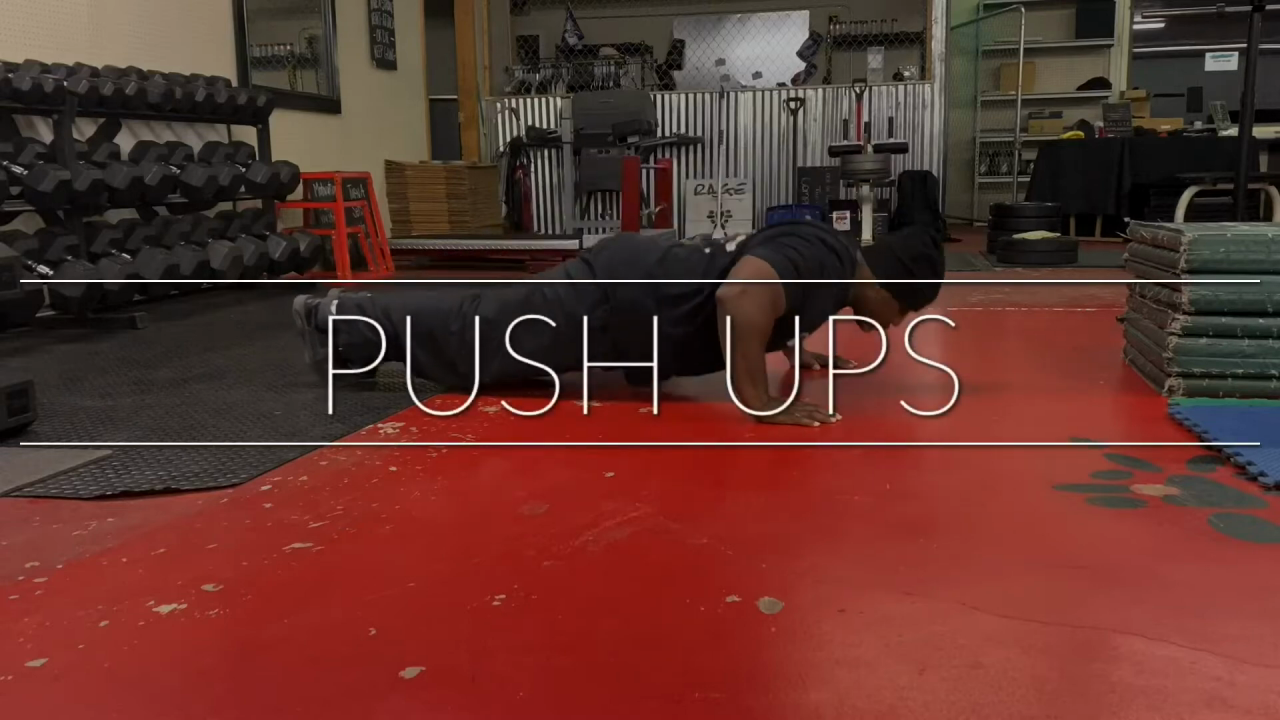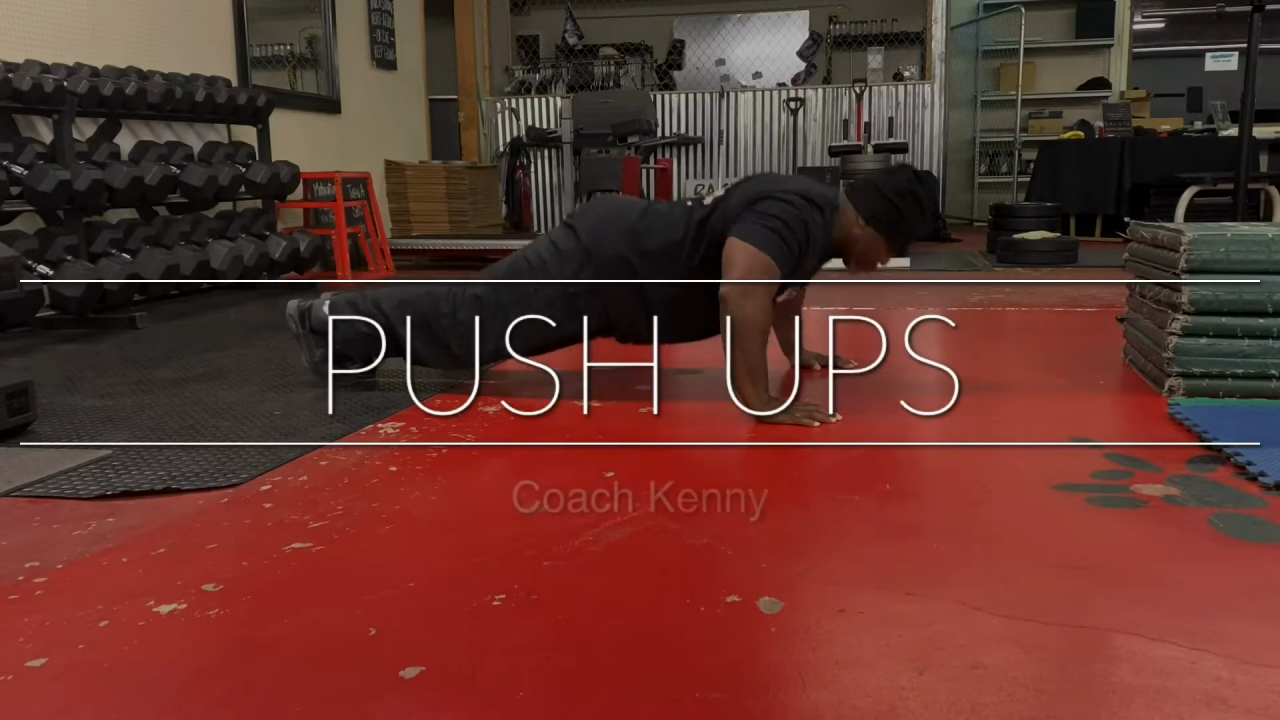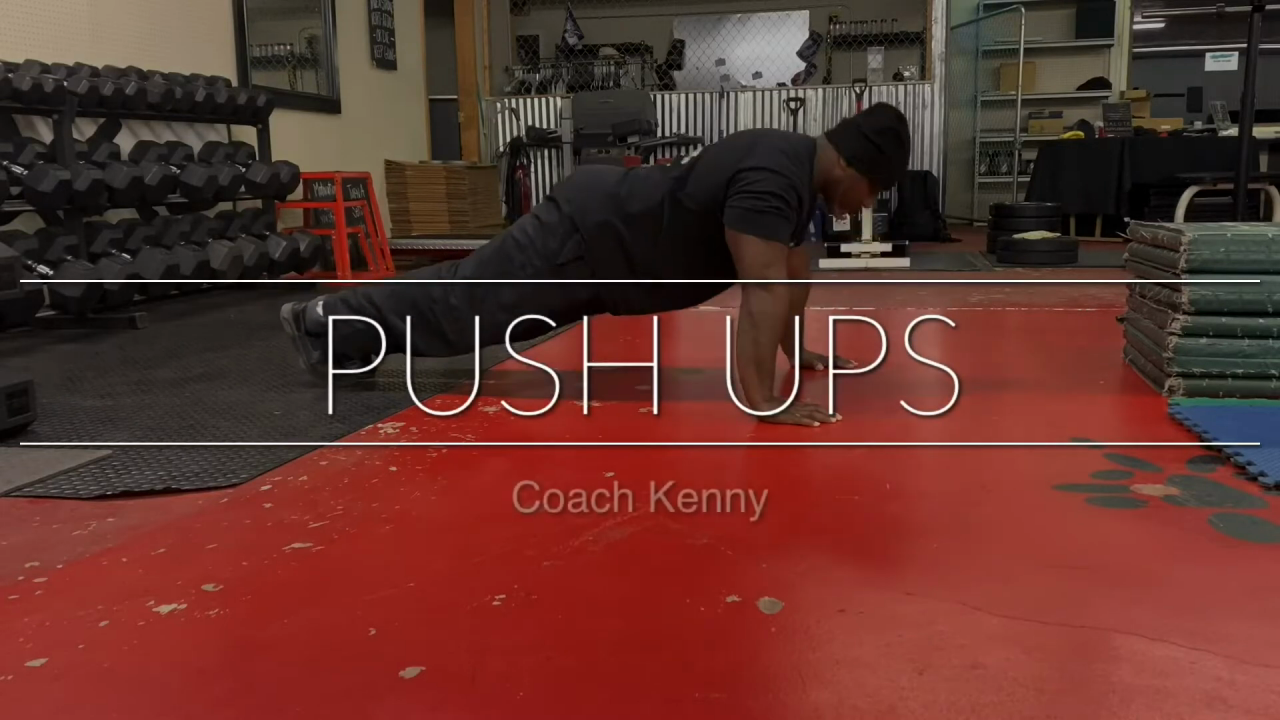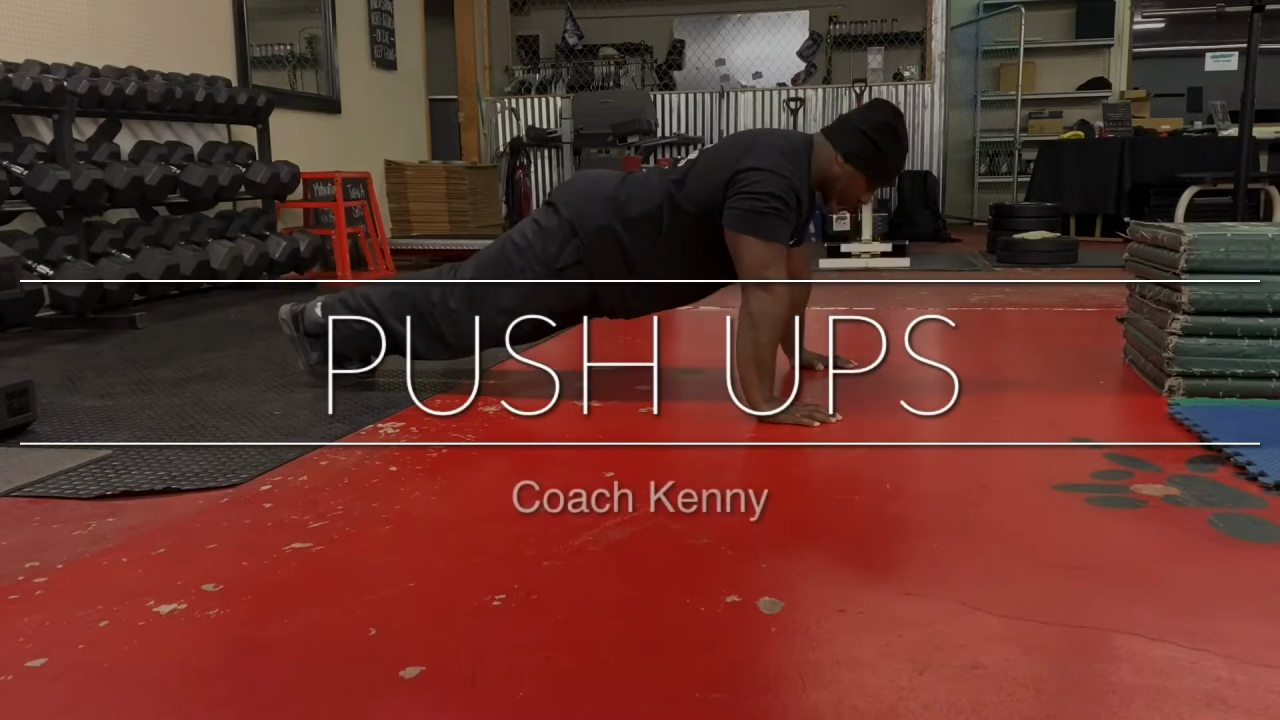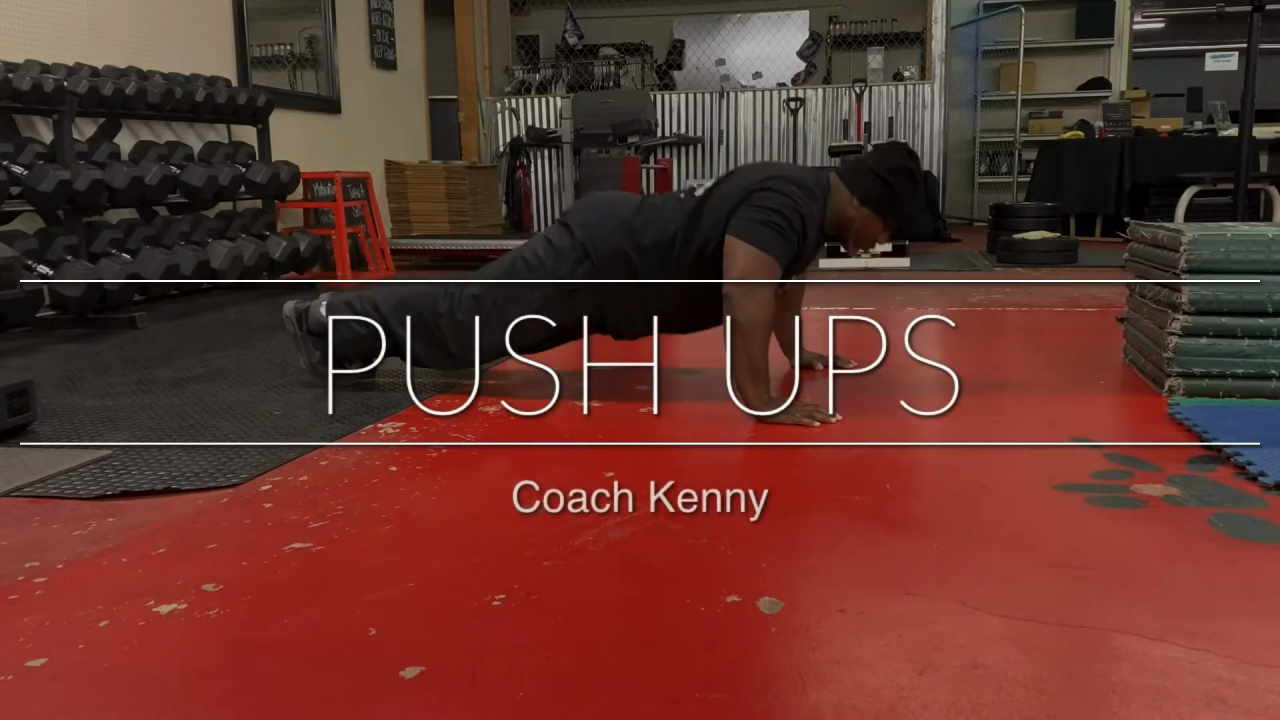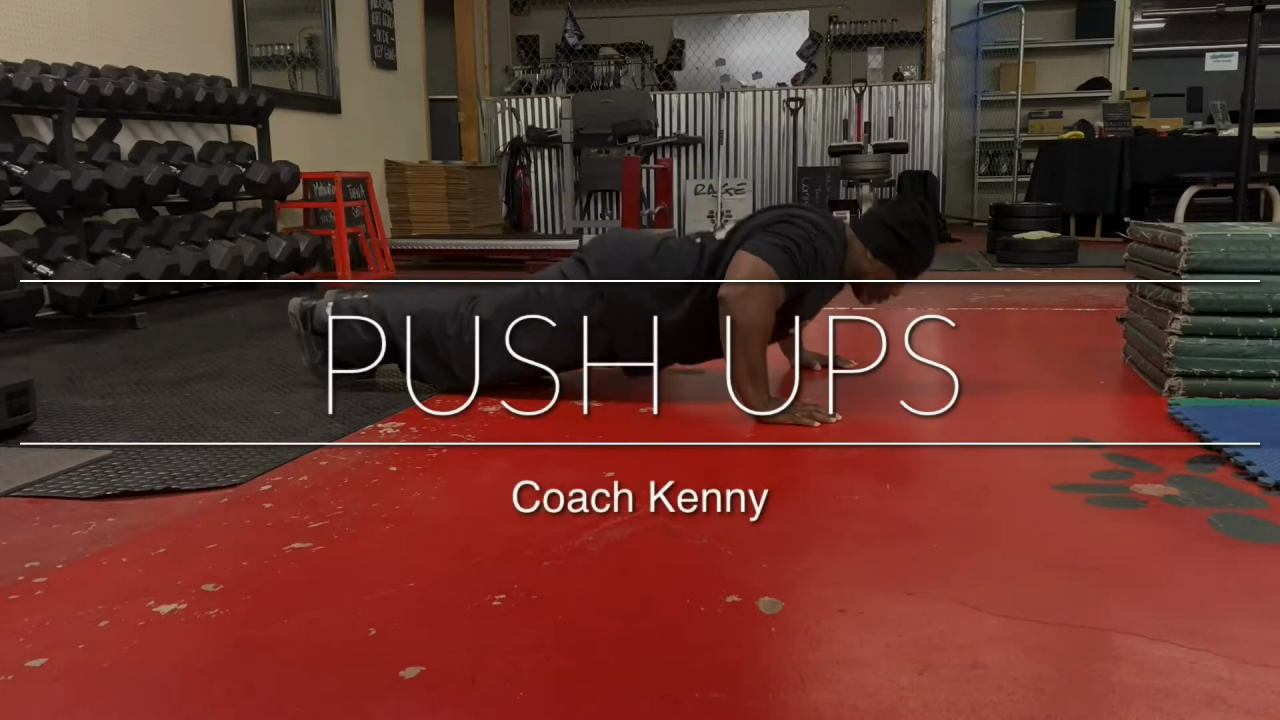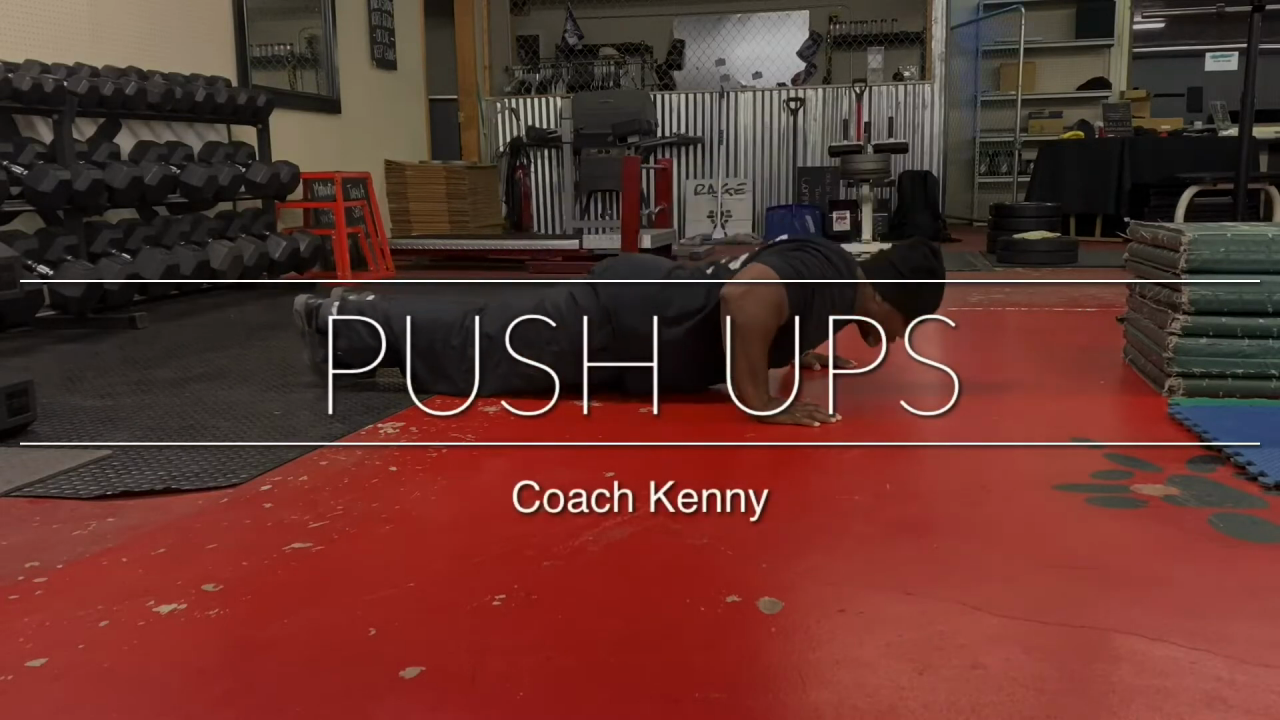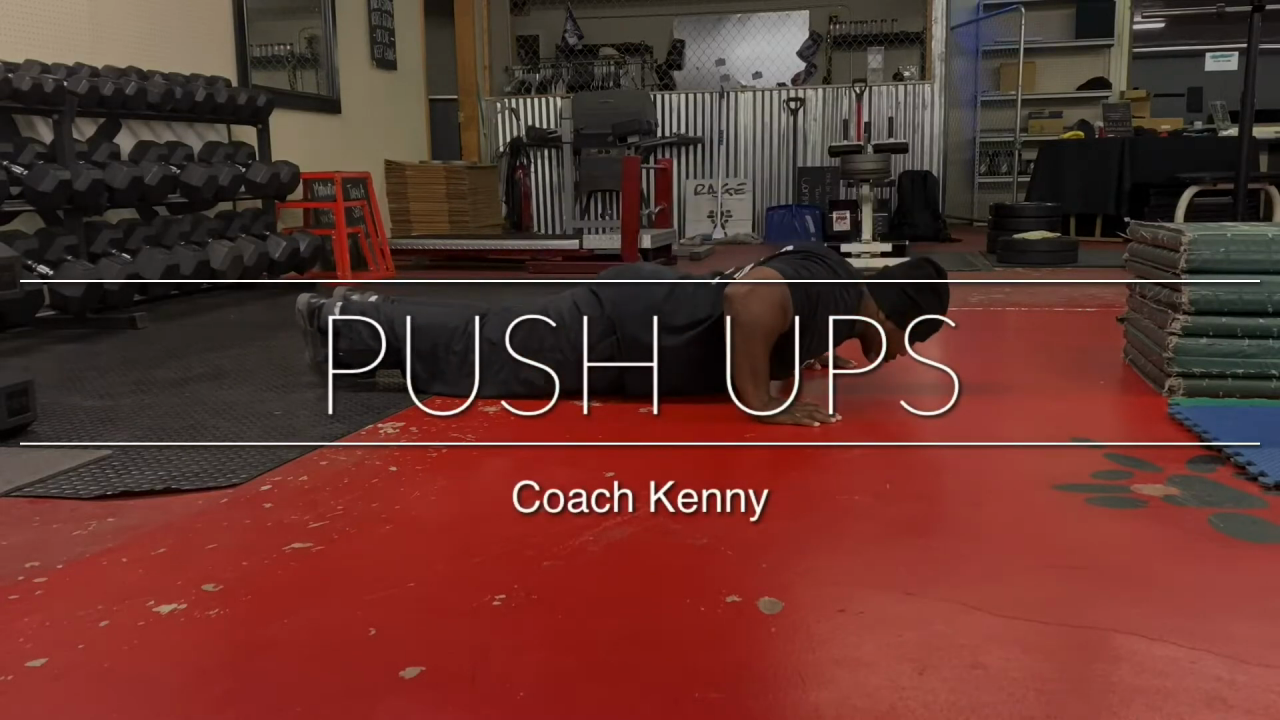
dt=0.2s
person 1, frame 1
left shoulder: (835, 260)
right shoulder: (822, 266)
right elbow: (739, 294)
left wrist: (795, 349)
right wrist: (757, 399)
left hip: (635, 283)
right hip: (613, 301)
left knee: (484, 323)
right knee: (472, 336)
left ankle: (358, 311)
right ankle: (337, 318)
person 1, frame 2
left shoulder: (819, 213)
right shoulder: (801, 214)
left elbow: (777, 283)
right elbow: (740, 286)
left wrist: (797, 352)
right wrist: (759, 400)
left hip: (622, 256)
right hip: (598, 264)
left knee: (476, 313)
right knee: (465, 322)
left ankle: (346, 317)
right ankle: (331, 319)
person 1, frame 3
left shoulder: (801, 171)
right shoulder: (776, 176)
left elbow: (792, 270)
right elbow: (762, 289)
left wrist: (796, 351)
right wrist: (761, 401)
left hip: (607, 235)
right hip: (584, 236)
left knee: (464, 300)
right knee: (456, 310)
left ankle: (339, 319)
right ankle: (324, 322)
person 1, frame 4
left shoulder: (797, 170)
right shoulder: (773, 174)
left elbow: (793, 273)
right elbow: (764, 290)
left wrist: (794, 352)
right wrist: (761, 401)
left hip: (605, 240)
right hip: (585, 240)
left knee: (466, 303)
right knee: (456, 311)
left ankle: (336, 325)
right ankle: (322, 324)
person 1, frame 5
left shoulder: (813, 200)
right shoulder: (789, 202)
left elbow: (783, 281)
right elbow: (745, 291)
left wrist: (797, 352)
right wrist: (758, 401)
left hip: (618, 257)
right hip: (596, 261)
left knee: (472, 314)
right knee: (460, 321)
left ankle: (342, 323)
right ankle: (325, 321)
person 1, frame 6
left shoulder: (824, 243)
right shoulder: (812, 244)
right elbow: (740, 294)
left wrist: (796, 351)
right wrist: (758, 401)
left hip: (630, 280)
right hip: (609, 297)
left knee: (483, 325)
right knee: (469, 338)
left ankle: (352, 314)
right ankle: (332, 320)
person 1, frame 7
left shoulder: (832, 271)
right shoulder: (825, 278)
right elbow: (742, 298)
left wrist: (795, 354)
right wrist: (759, 400)
left hip: (640, 299)
right hip: (616, 325)
left knee: (491, 333)
right knee: (473, 348)
left ankle: (359, 312)
right ankle: (335, 321)
person 1, frame 8
left shoulder: (834, 280)
right shoulder: (834, 291)
right elbow: (746, 297)
left wrist: (800, 355)
right wrist: (759, 400)
left hip: (643, 305)
right hip: (618, 333)
left knee: (492, 336)
right knee: (473, 351)
left ankle: (361, 314)
right ankle: (337, 322)
